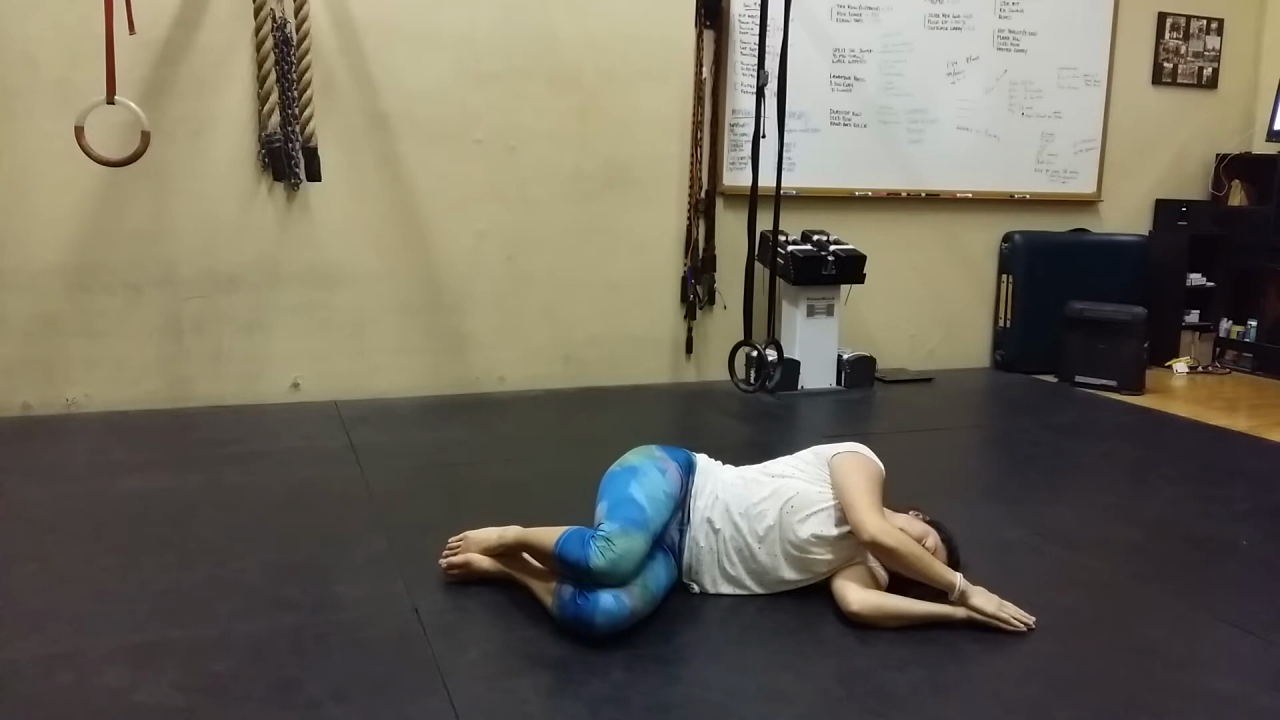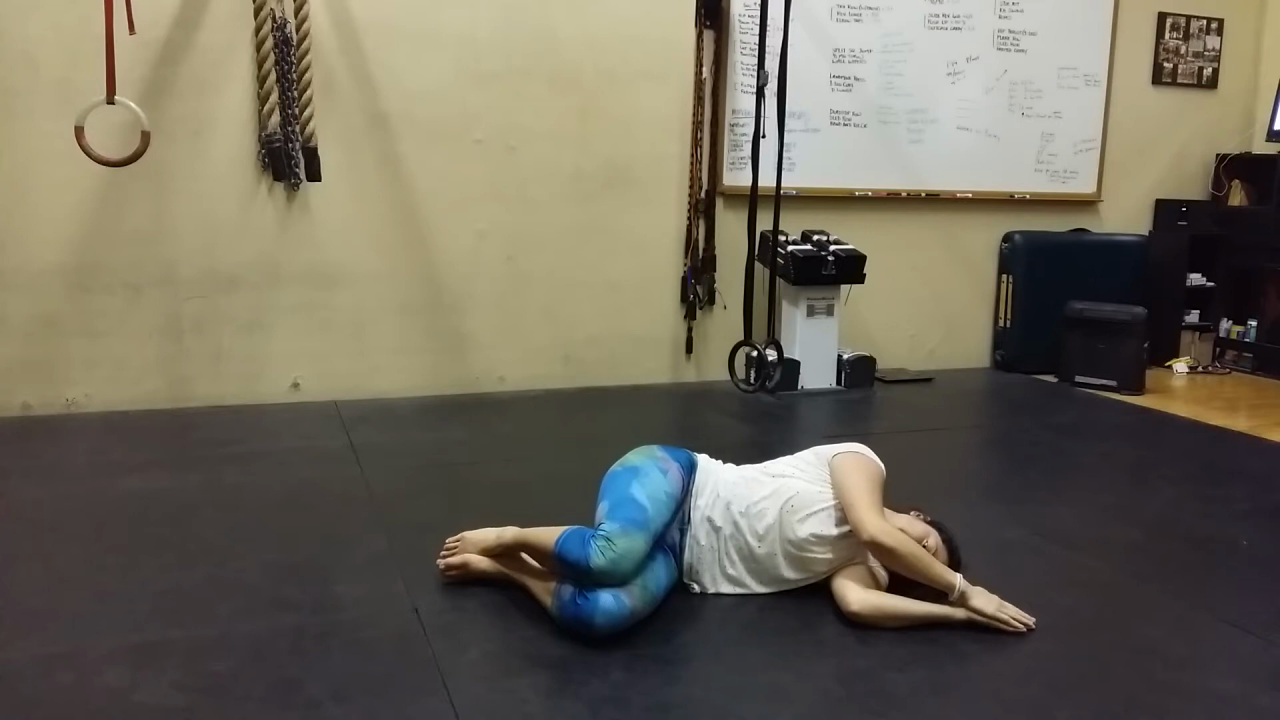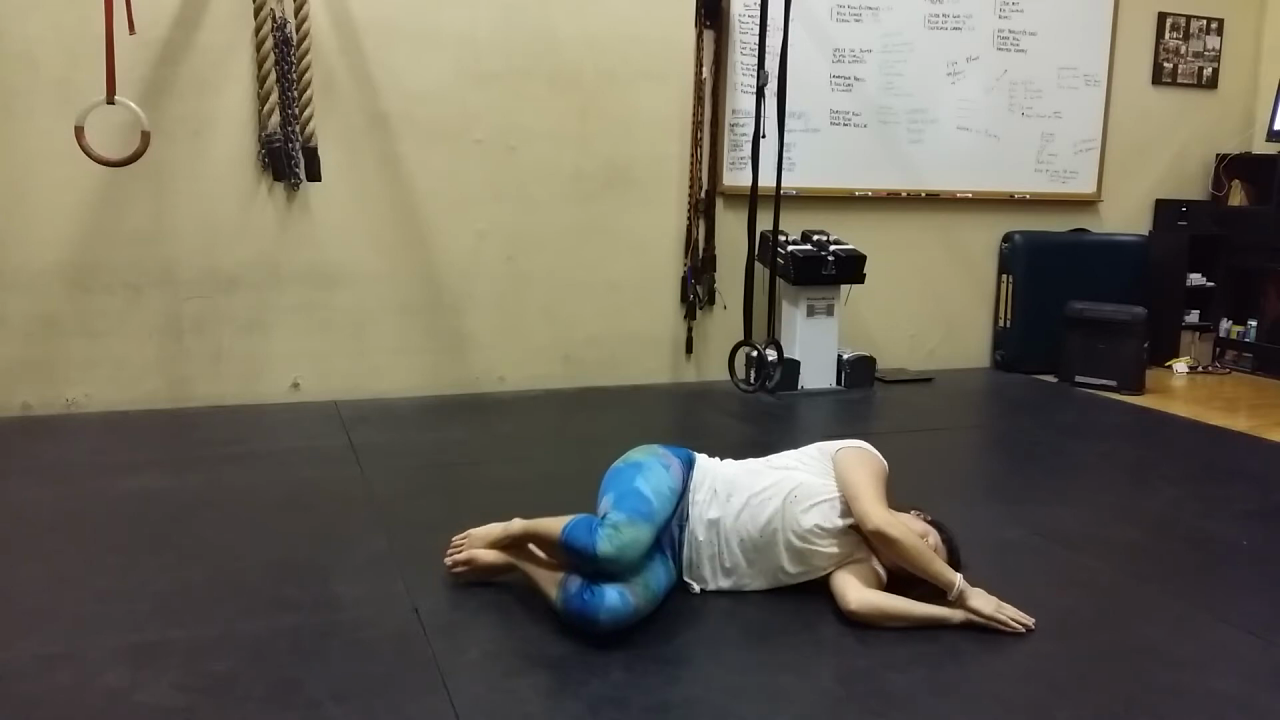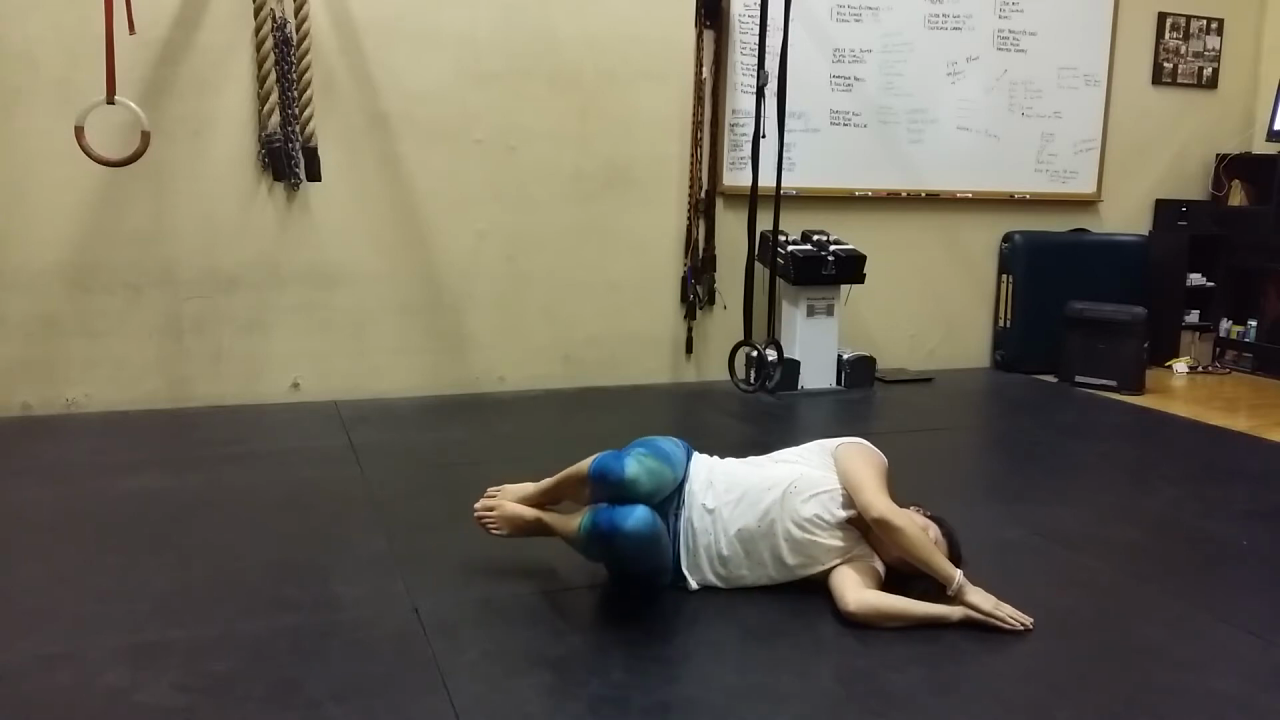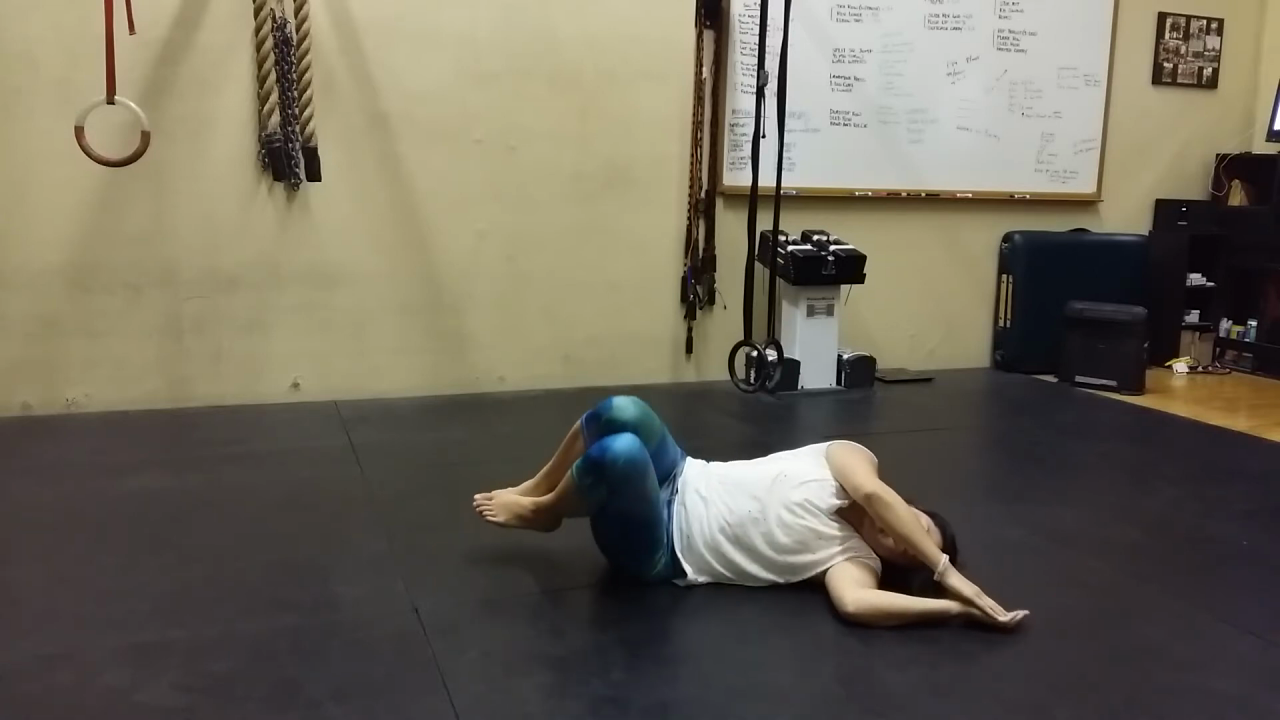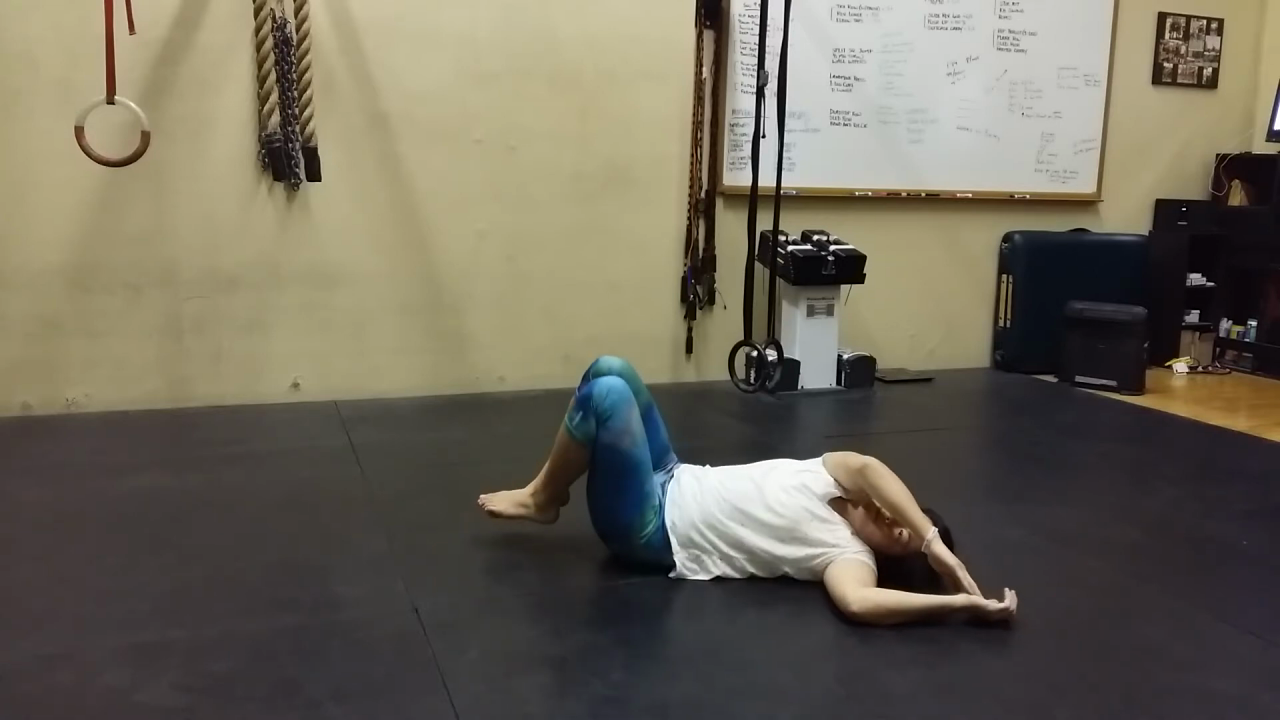
dt=0.7s
person 1, frame 1
left shoulder: (858, 564)
right shoulder: (860, 460)
left elbow: (858, 605)
right elbow: (875, 530)
left wrist: (958, 611)
right wrist: (962, 587)
left hip: (682, 561)
right hip: (671, 480)
left knee: (602, 614)
right knee: (609, 559)
left ankle: (507, 566)
right ankle: (513, 537)
person 1, frame 2
left shoulder: (859, 564)
right shoulder: (861, 461)
left elbow: (858, 604)
right elbow: (874, 529)
left wrist: (958, 612)
right wrist: (962, 587)
left hip: (682, 559)
right hip: (673, 480)
left knee: (603, 613)
right knee: (609, 557)
left ankle: (505, 566)
right ankle: (512, 537)
person 1, frame 3
left shoulder: (860, 563)
right shoulder: (864, 458)
left elbow: (858, 604)
right elbow: (879, 523)
left wrist: (954, 612)
right wrist: (962, 589)
left hip: (681, 560)
right hip: (673, 480)
left knee: (607, 611)
right knee: (611, 548)
left ankle: (518, 560)
right ankle: (519, 532)
person 1, frame 4
left shoulder: (860, 559)
right shoulder: (862, 456)
left elbow: (857, 604)
right elbow: (883, 513)
left wrist: (958, 612)
right wrist: (962, 585)
left hip: (671, 564)
right hip: (680, 479)
left knee: (634, 528)
right knee: (639, 474)
left ankle: (542, 521)
right ankle: (539, 495)
person 1, frame 5
left shoulder: (855, 559)
right shoulder: (852, 459)
left elbow: (856, 603)
right elbow: (874, 493)
left wrist: (957, 603)
right wrist: (946, 569)
left hip: (662, 554)
right hip: (679, 484)
left knee: (622, 453)
right knee: (622, 413)
left ankle: (541, 513)
right ankle: (537, 490)
person 1, frame 6
left shoulder: (851, 553)
right shoulder: (832, 480)
left elbow: (859, 603)
right elbow: (869, 468)
left wrist: (960, 601)
right wrist: (933, 539)
left hip: (653, 531)
right hip: (673, 483)
left knee: (607, 395)
right knee: (610, 372)
left ankle: (542, 500)
right ankle: (544, 489)
